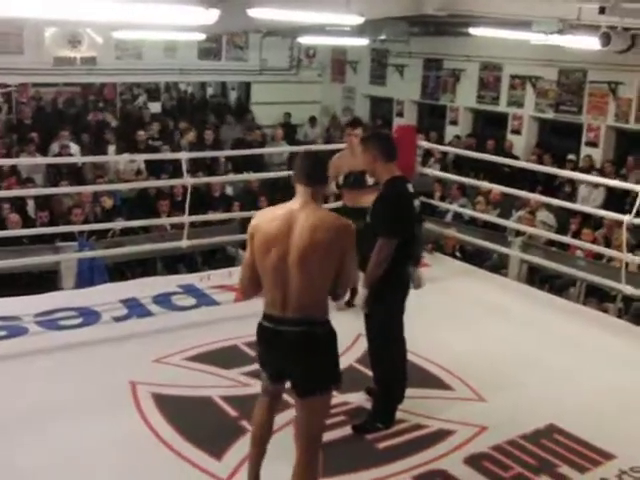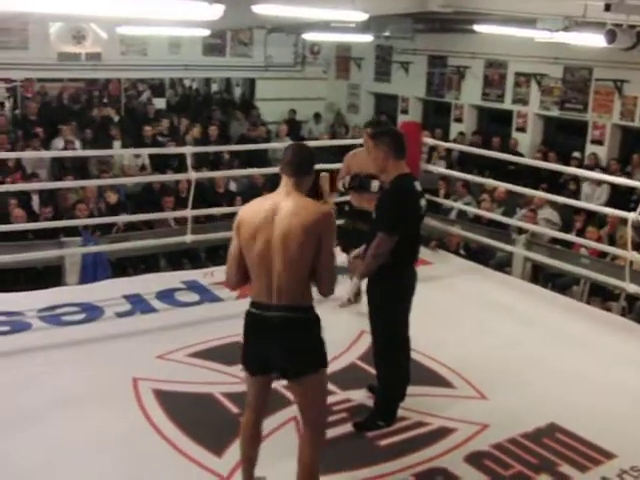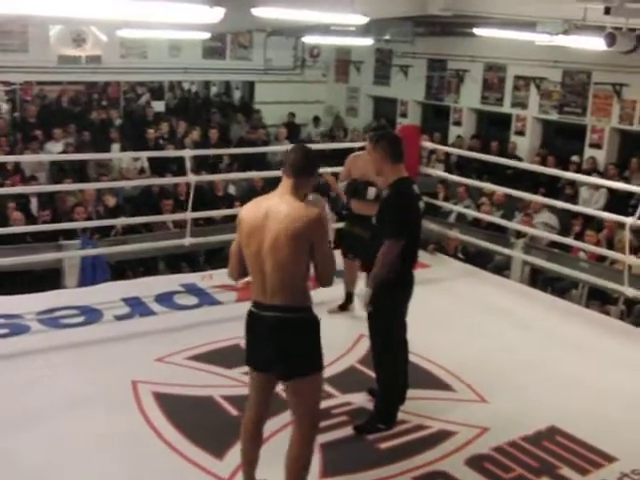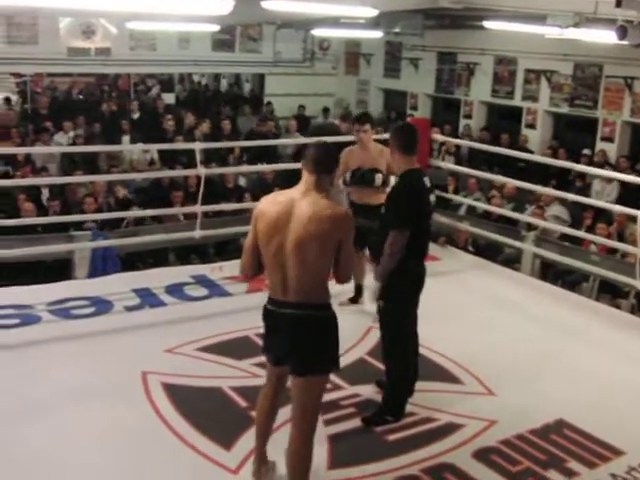
dt=0.4s
person 1, frame 1
left shoulder: (260, 221)
right shoulder: (341, 229)
left elbow: (246, 289)
right elbow: (339, 292)
left hip: (270, 332)
right hip: (313, 337)
left knee: (268, 396)
right knee: (308, 443)
person 1, frame 2
left shoulder: (247, 212)
right shoulder: (321, 216)
left elbow: (233, 280)
right elbow: (326, 288)
left hip: (257, 320)
right hip: (297, 324)
left knee: (254, 409)
right knee: (315, 422)
person 1, frame 3
left shoulder: (248, 211)
right shoulder: (310, 217)
left elbow: (235, 272)
right elbow: (325, 279)
left hip: (257, 319)
right hip: (295, 324)
left knee: (256, 409)
right knee: (305, 424)
person 1, frame 4
left shoulder: (265, 206)
right shoulder: (337, 217)
left elbow: (248, 271)
right elbow: (343, 275)
left hip: (275, 314)
right hip: (313, 320)
left knee: (273, 385)
right knee: (304, 420)
person 2, frame 1
left shoulder: (389, 196)
right shoulder: (404, 186)
left elbow: (384, 248)
left wrist: (365, 286)
left hip: (385, 282)
right hip: (398, 276)
left knee: (381, 344)
right knee: (393, 336)
left ankle: (383, 413)
right ankle: (394, 390)
person 2, frame 2
left shoulder: (395, 193)
right shoulder: (411, 184)
left elbow: (384, 244)
left wrist: (358, 276)
right wrist: (363, 250)
left hip: (388, 279)
right hip: (403, 273)
left knee: (385, 342)
right knee: (397, 335)
left ankle: (385, 410)
right ankle: (395, 388)
person 2, frame 3
left shoulder: (397, 197)
right shoulder: (407, 188)
left elbow: (390, 249)
left wrist: (370, 286)
left hip: (388, 283)
right hip: (399, 279)
left knee: (384, 345)
right knee: (395, 338)
left ankle: (385, 414)
right ankle: (395, 391)
person 2, frame 4
left shoulder: (403, 189)
right shoulder: (422, 181)
left elbow: (396, 241)
left wrist: (378, 278)
left hip: (399, 275)
right hip: (414, 269)
left knee: (394, 337)
right knee: (406, 330)
left ankle: (393, 405)
right ankle: (405, 383)
person 3, frame 1
right shoulder: (338, 159)
right elbow: (329, 186)
left wrist: (372, 181)
right wrist: (340, 183)
right hip: (348, 212)
right ankle: (352, 295)
person 3, frame 2
right shoulder: (352, 156)
right elbow: (340, 182)
left wrist: (379, 187)
right wrist: (344, 184)
right hip: (355, 213)
right knee: (353, 255)
right ankle: (356, 292)
person 3, frame 3
right shoulder: (353, 159)
right elbow: (340, 184)
left wrist: (376, 195)
right wrist: (346, 189)
left hip: (375, 221)
right hip: (353, 217)
left knee: (373, 267)
right knee: (350, 262)
right ankle: (347, 300)
person 3, frame 4
left shoulder: (385, 153)
right shoulder: (347, 154)
right elbow: (338, 182)
left wrist: (382, 181)
right wrist: (349, 181)
left hip: (378, 211)
right hip: (355, 209)
right knee: (357, 254)
right ankle: (358, 293)
